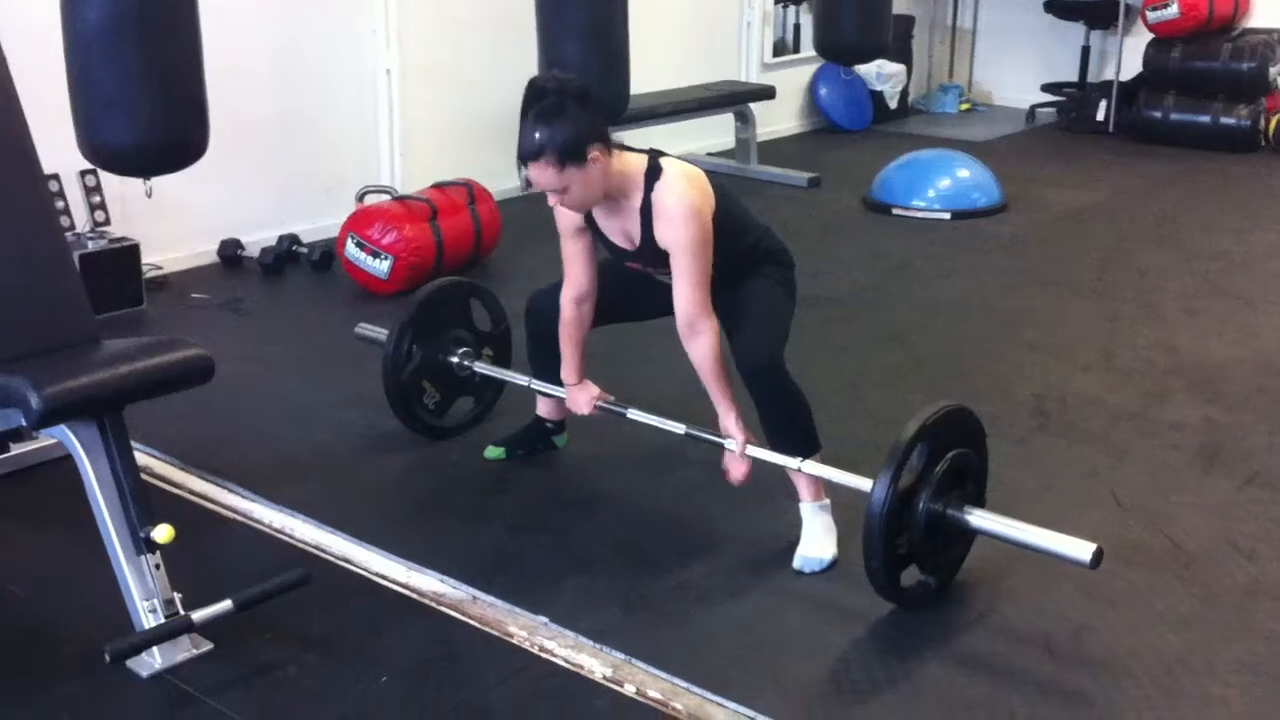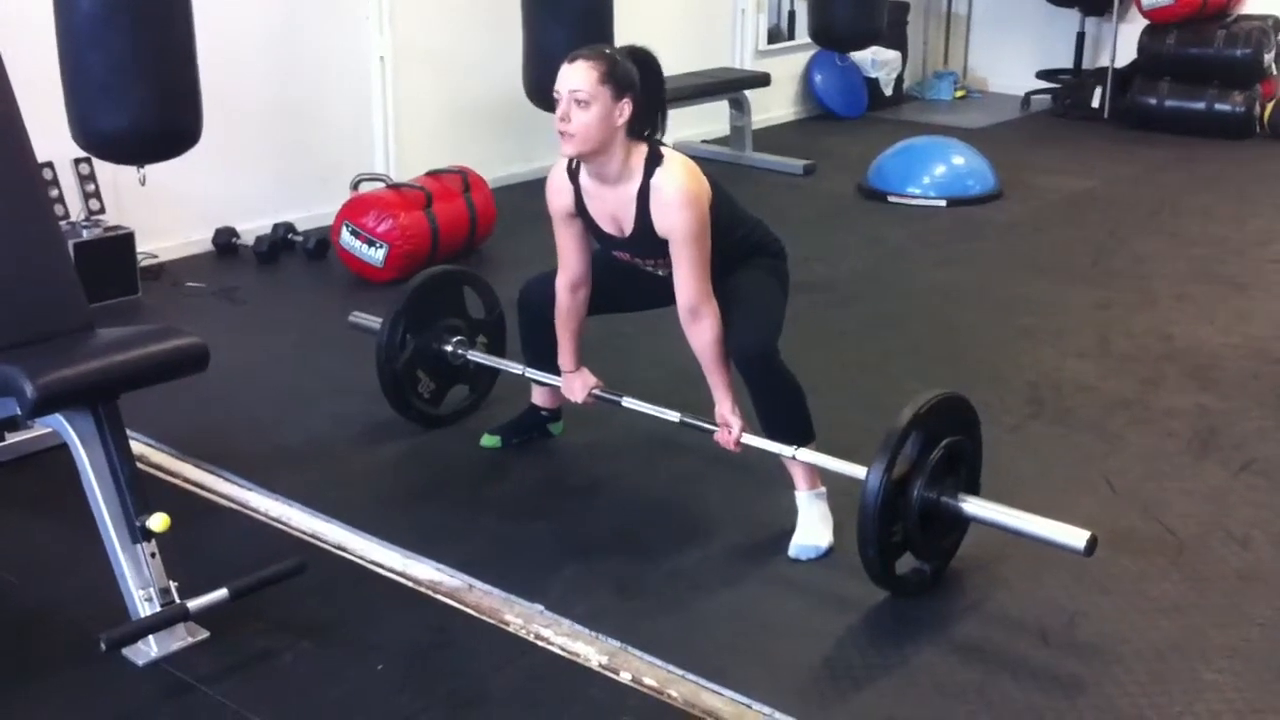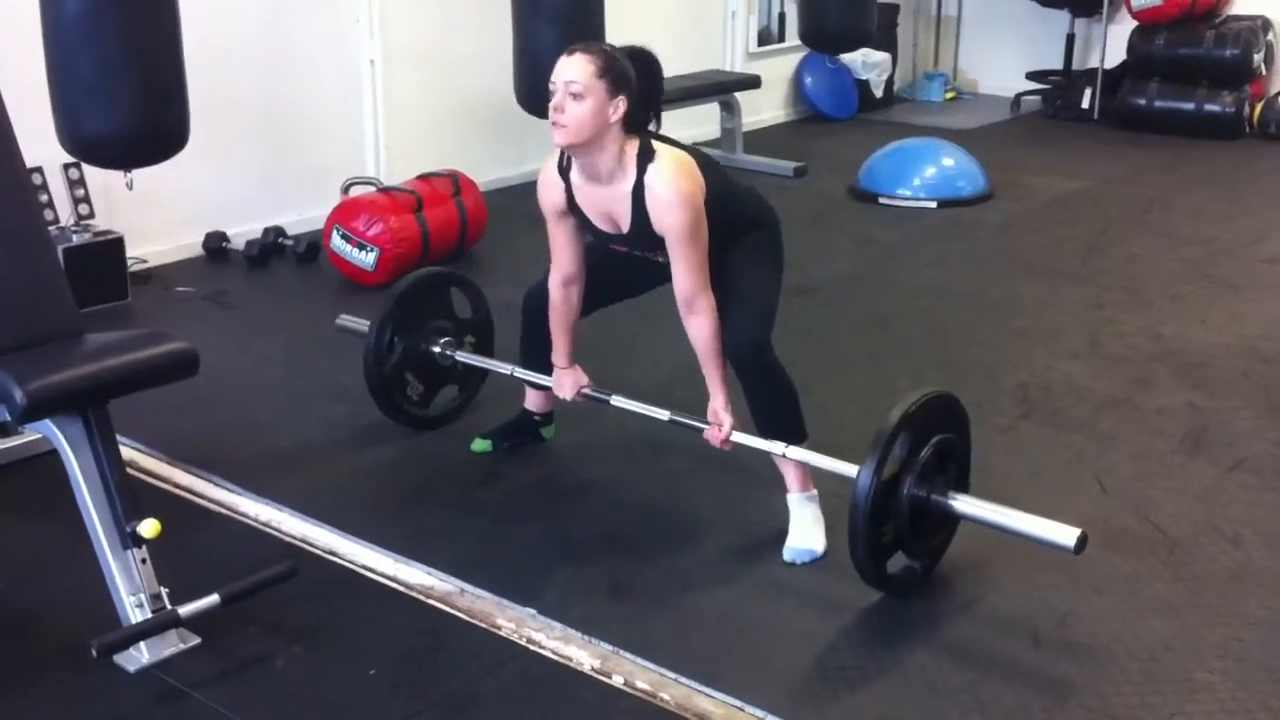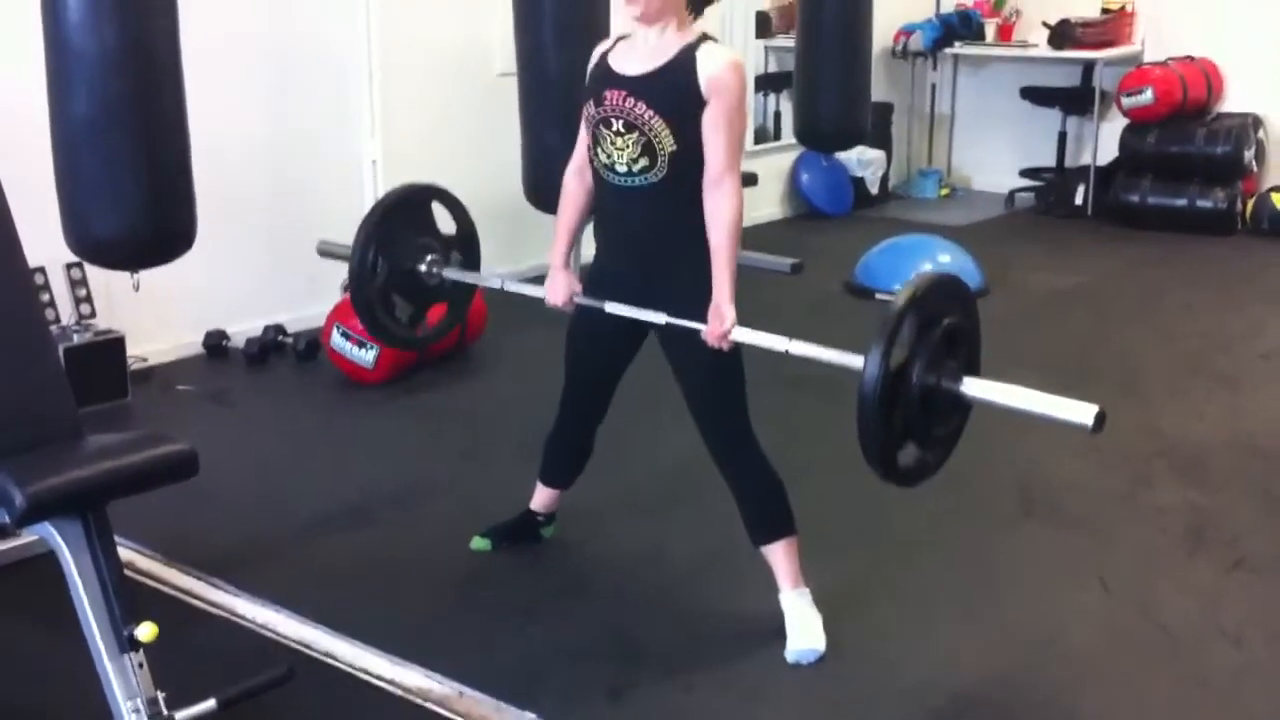
dt=1s
person 1, frame 1
left shoulder: (676, 198)
right shoulder: (573, 198)
left elbow: (695, 321)
right elbow: (578, 295)
left wrist: (728, 415)
right wrist: (573, 379)
left hip: (751, 274)
right hip: (657, 271)
left knee: (757, 362)
right knee: (545, 309)
left ankle: (815, 505)
right ankle: (548, 424)
person 1, frame 2
left shoulder: (673, 187)
right shoulder: (564, 181)
left elbow: (696, 308)
right elbow: (573, 282)
left wrist: (723, 402)
right wrist: (570, 367)
left hip: (743, 266)
right hip: (650, 266)
left knee: (751, 350)
right knee: (537, 297)
left ankle: (811, 493)
right ankle: (544, 413)
person 1, frame 3
left shoulder: (667, 181)
right shoulder: (556, 178)
left elbow: (694, 302)
right elbow: (566, 278)
left wrist: (717, 398)
right wrist: (562, 362)
left hip: (741, 239)
right hip: (641, 246)
left knee: (746, 347)
right knee: (540, 303)
left ankle: (803, 497)
right ankle: (534, 418)
person 1, frame 4
left shoulder: (713, 65)
right shoulder: (605, 54)
left elbow: (721, 183)
right elbow: (582, 164)
left wrist: (723, 295)
right wrist: (559, 261)
left hip: (685, 275)
right hip: (612, 270)
left knee: (727, 433)
right knee: (578, 403)
left ankle: (796, 596)
right ankle: (537, 517)
